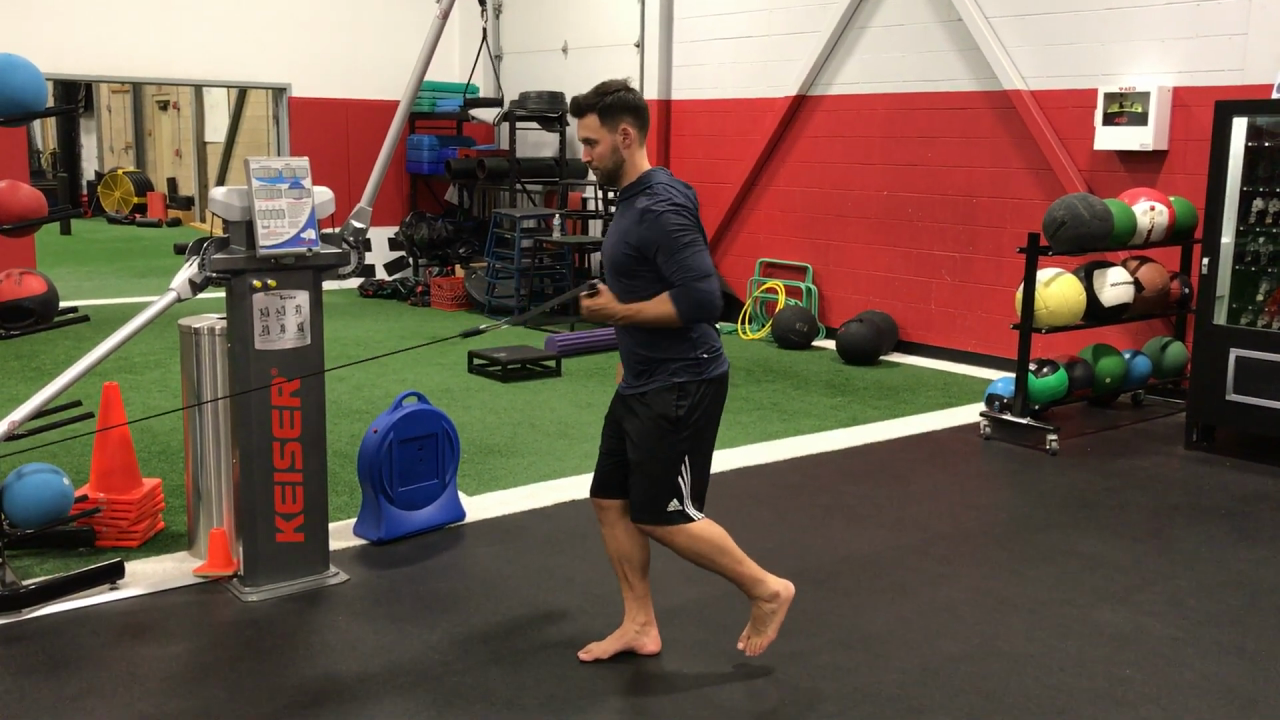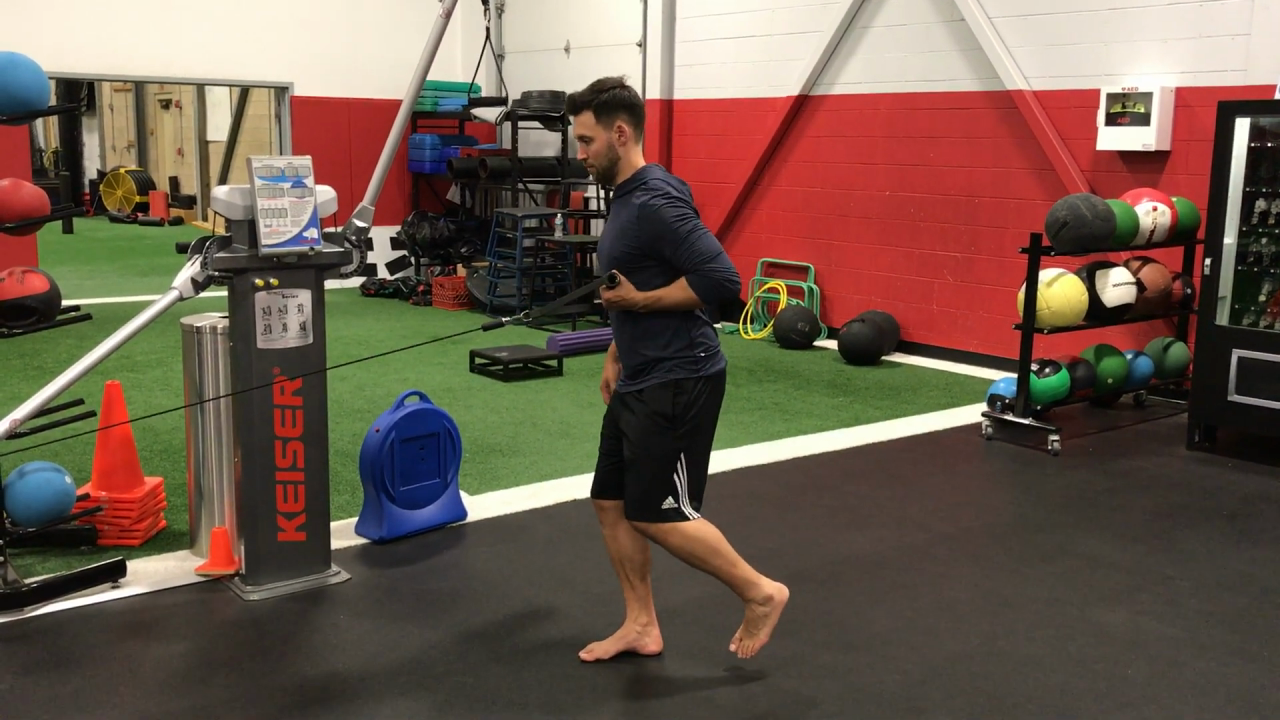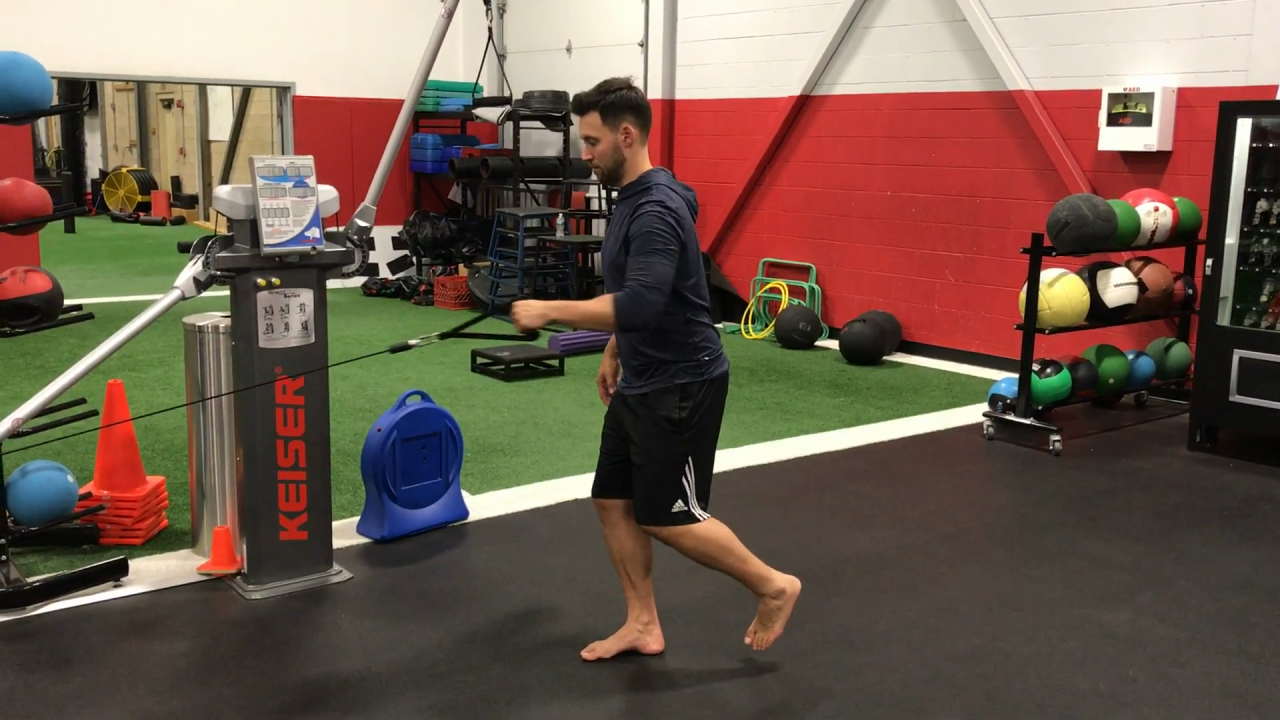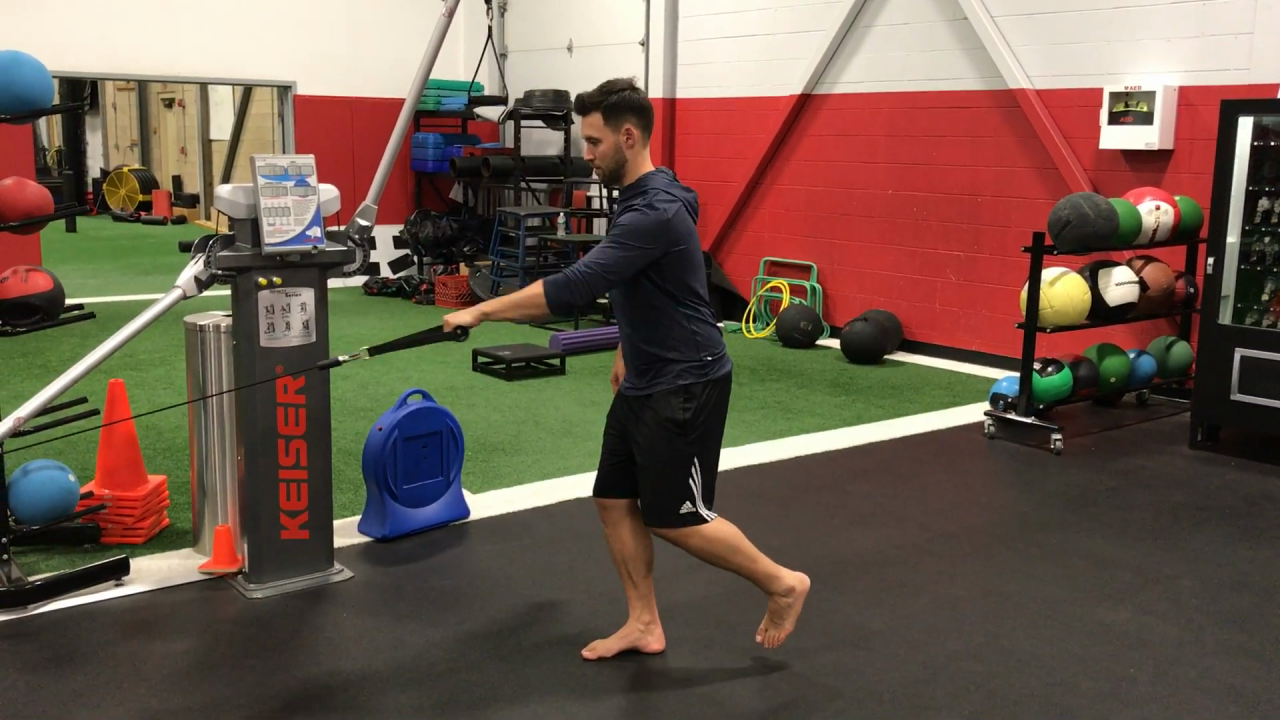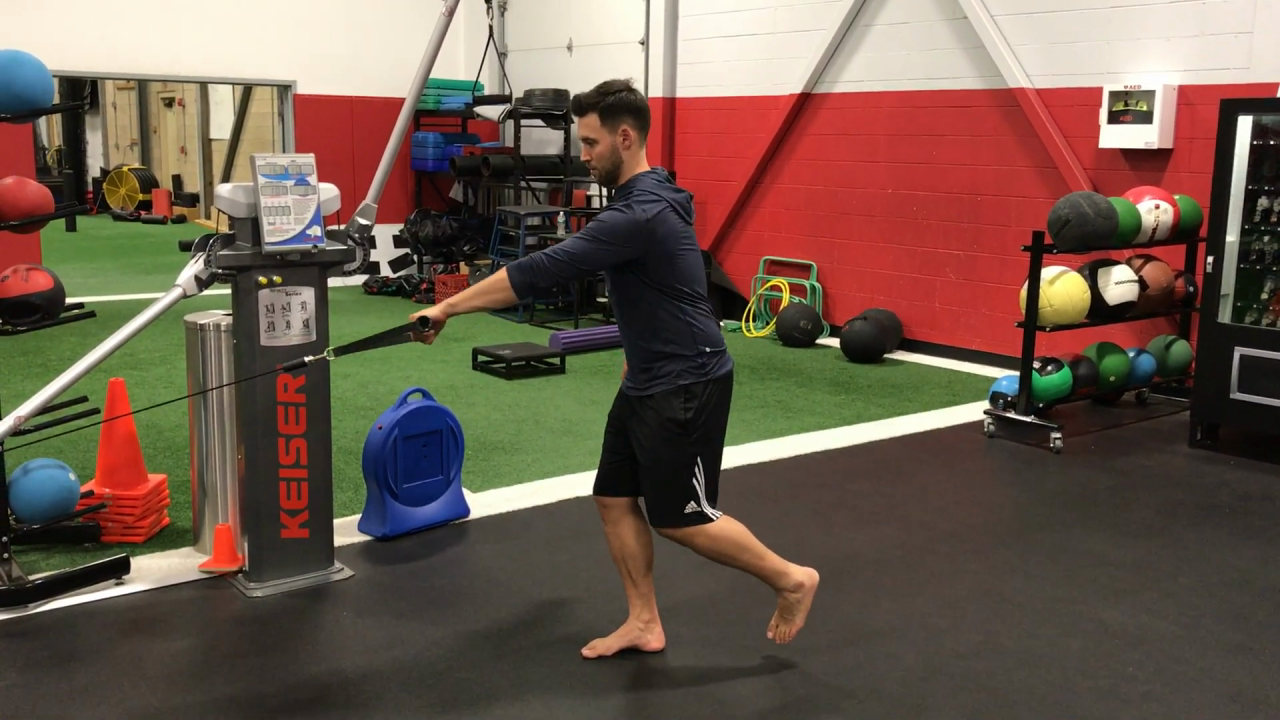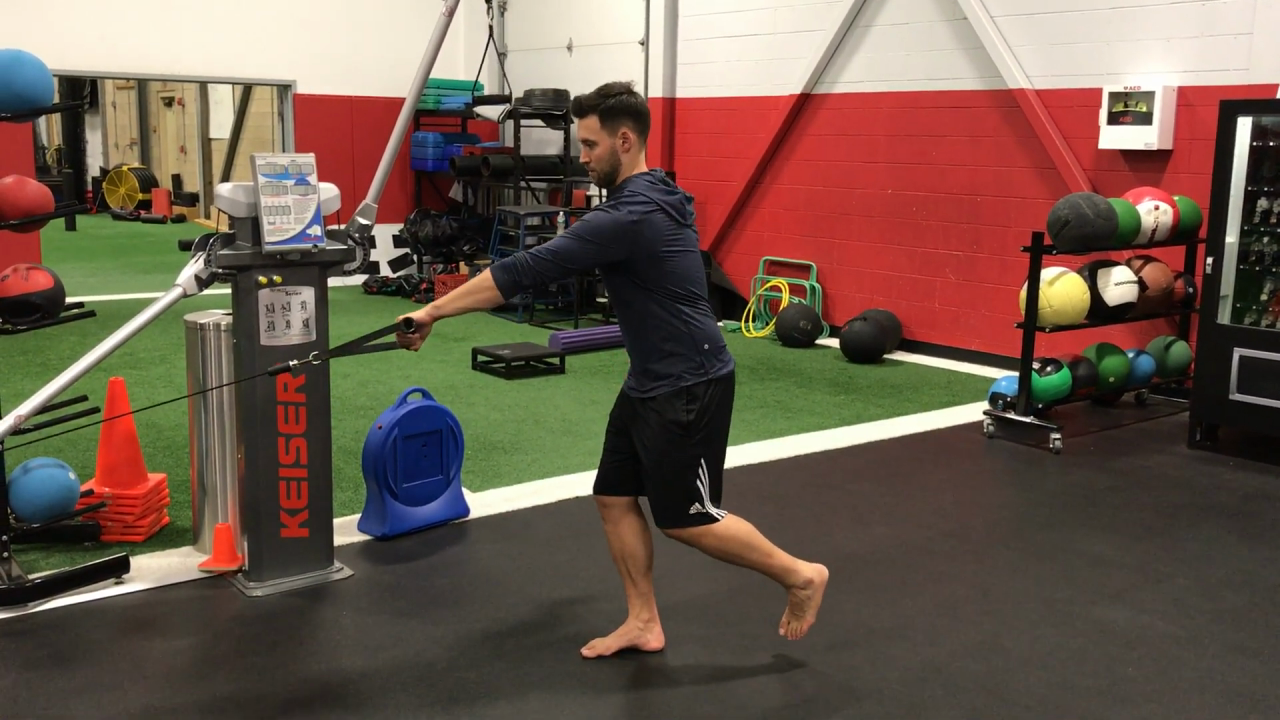
dt=0.4s
person 1, frame 1
left shoulder: (661, 209)
right shoulder: (633, 201)
left elbow: (702, 301)
left wrist: (619, 312)
right wrist: (629, 356)
left hip: (681, 384)
right hip: (645, 380)
left knee: (662, 516)
right knee: (611, 502)
left ankle: (766, 591)
right ankle: (640, 626)
person 1, frame 2
left shoulder: (657, 203)
right shoulder: (628, 197)
left elbow: (719, 280)
left wrist: (638, 300)
right wrist: (615, 355)
left hip: (678, 380)
right hip: (641, 378)
left knee: (657, 514)
right knee: (611, 503)
left ankle: (760, 593)
right ankle: (641, 626)
person 1, frame 3
left shoulder: (657, 209)
right shoulder: (632, 200)
left elbow: (640, 306)
left wrist: (549, 311)
right wrist: (614, 353)
left hip: (682, 386)
right hip: (642, 382)
left knee: (669, 517)
right knee: (614, 502)
left ankle: (773, 587)
right ankle: (642, 625)
person 1, frame 4
left shoulder: (653, 212)
right shoulder: (639, 200)
left elbow: (574, 288)
left wrist: (480, 312)
right wrist: (625, 353)
left hip: (685, 386)
right hip: (646, 381)
left knee: (675, 519)
right knee: (615, 501)
left ankle: (782, 584)
right ankle: (644, 625)
person 1, frame 5
left shoulder: (638, 214)
right shoulder: (645, 197)
left elbow: (544, 270)
left wrist: (447, 307)
right wrist: (638, 348)
left hip: (685, 385)
right hip: (649, 379)
left knee: (681, 518)
right knee: (614, 499)
left ankle: (790, 580)
right ankle: (643, 624)
person 1, frame 6
left shoulder: (629, 216)
right shoulder: (652, 199)
left elbow: (529, 269)
left wrist: (434, 311)
left hip: (688, 386)
right hip: (653, 379)
left knee: (686, 519)
right knee: (615, 499)
left ankle: (800, 576)
right ankle: (644, 624)
